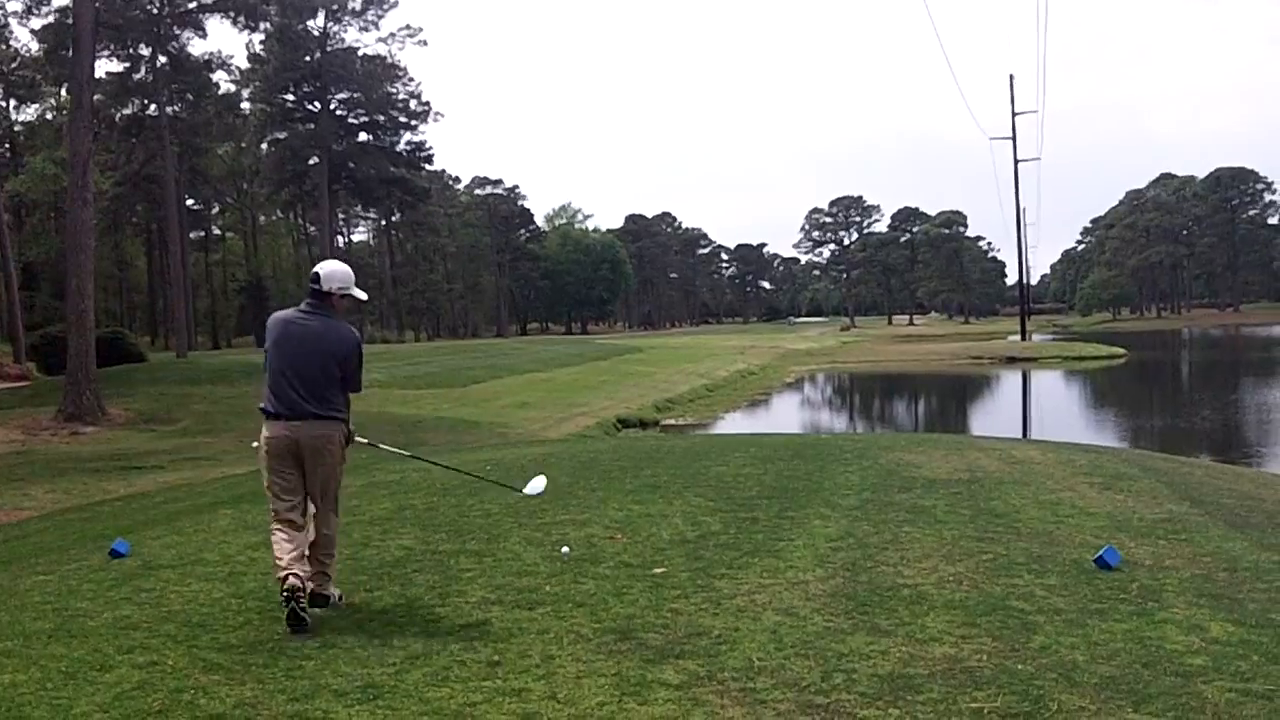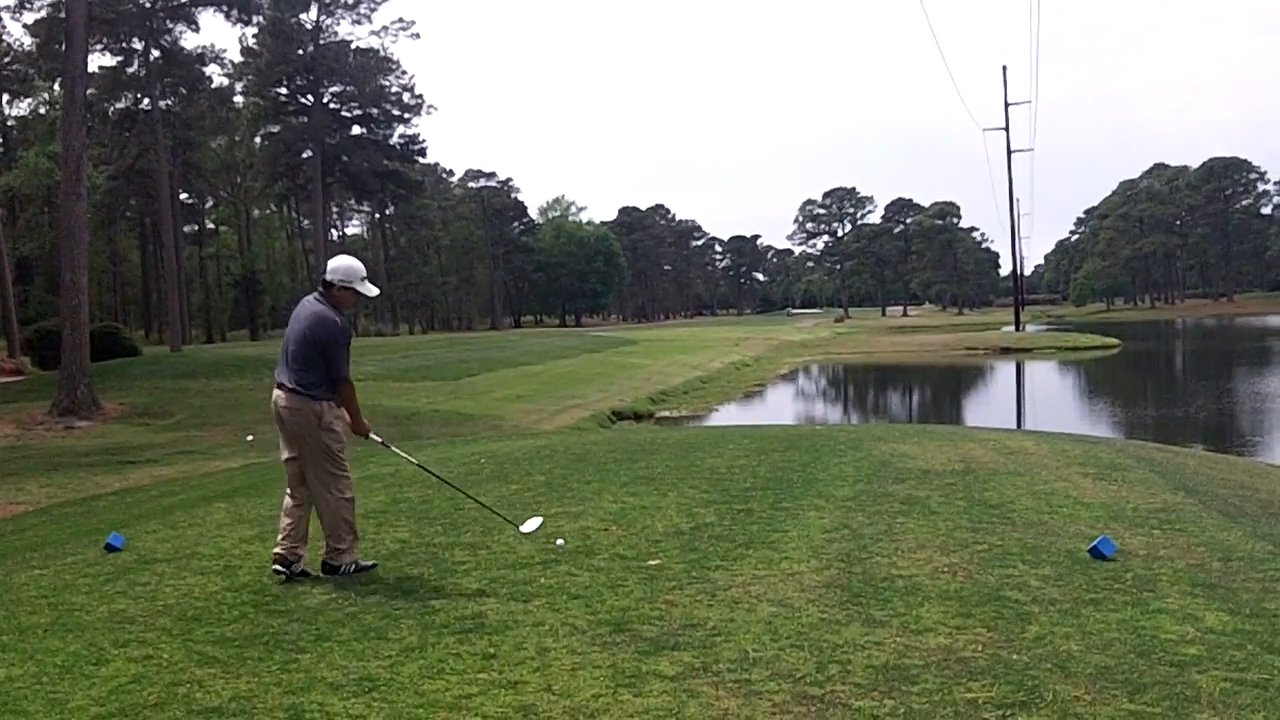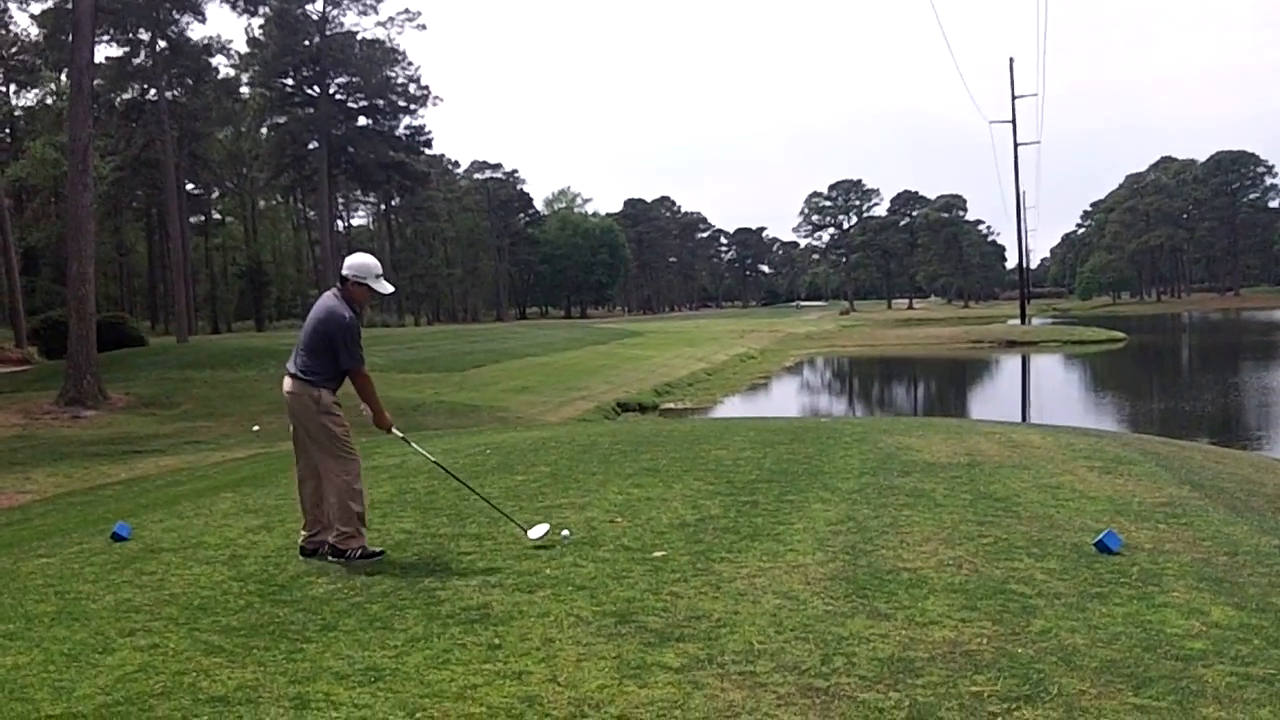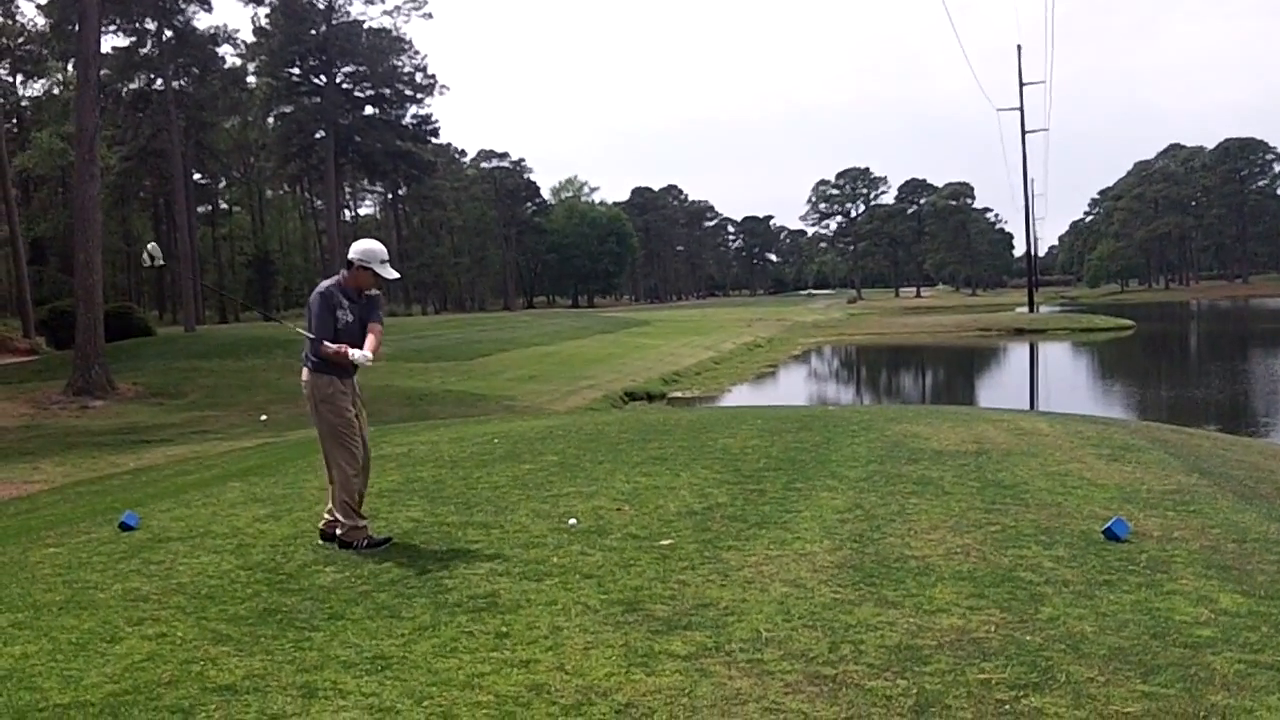
dt=0.7s
person 1, frame 1
left shoulder: (276, 323)
right shoulder: (346, 337)
right elbow: (346, 393)
right wrist: (342, 429)
left hip: (278, 430)
right hip: (324, 431)
left knee: (285, 517)
right knee: (325, 511)
left ankle: (294, 583)
right ankle: (321, 589)
person 1, frame 2
left shoulder: (307, 304)
right shoulder: (333, 325)
right elbow: (341, 381)
left wrist: (337, 409)
right wrist: (356, 420)
left hip: (285, 399)
right hip: (309, 407)
left knee: (300, 483)
right knee: (335, 485)
left ankle: (288, 554)
right ankle: (339, 558)
person 1, frame 3
left shoulder: (331, 299)
right shoulder: (343, 318)
right elbow: (357, 372)
left wrist: (368, 403)
right wrist: (378, 412)
left hip: (299, 389)
right hip: (313, 395)
left knee: (312, 470)
right knee: (343, 467)
left ankle: (314, 540)
right ankle: (346, 543)
person 1, frame 4
left shoulder: (371, 298)
right shoulder: (325, 294)
left elbow: (374, 331)
right elbow: (320, 345)
left wrist: (364, 353)
right wrist: (340, 353)
left hip: (346, 380)
right hip: (325, 382)
left knee: (358, 456)
right knee: (346, 458)
left ankle: (333, 524)
right ankle: (350, 533)
